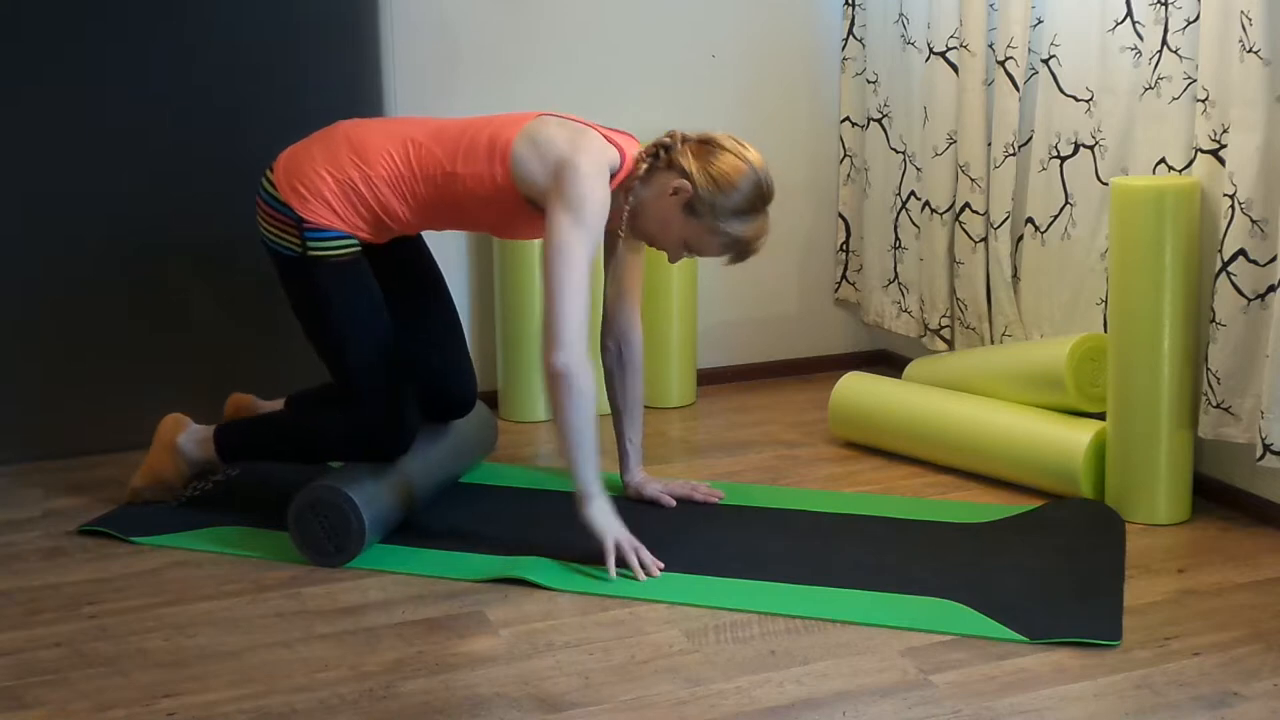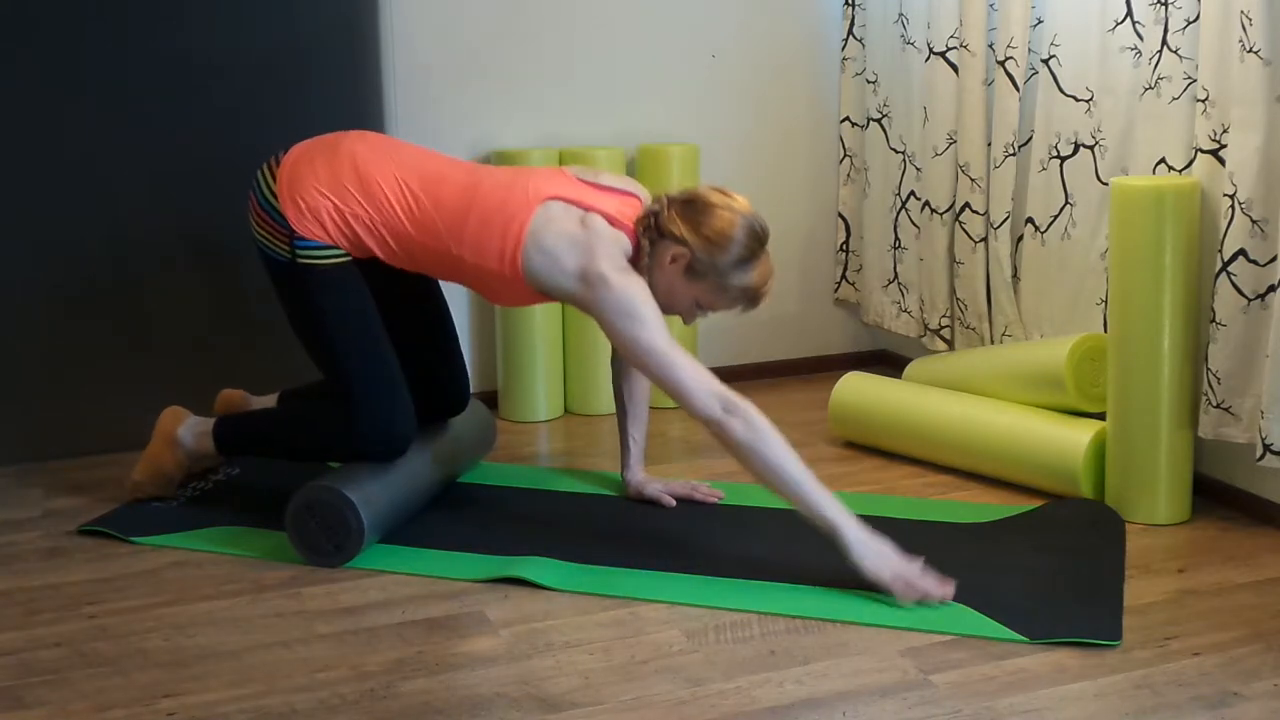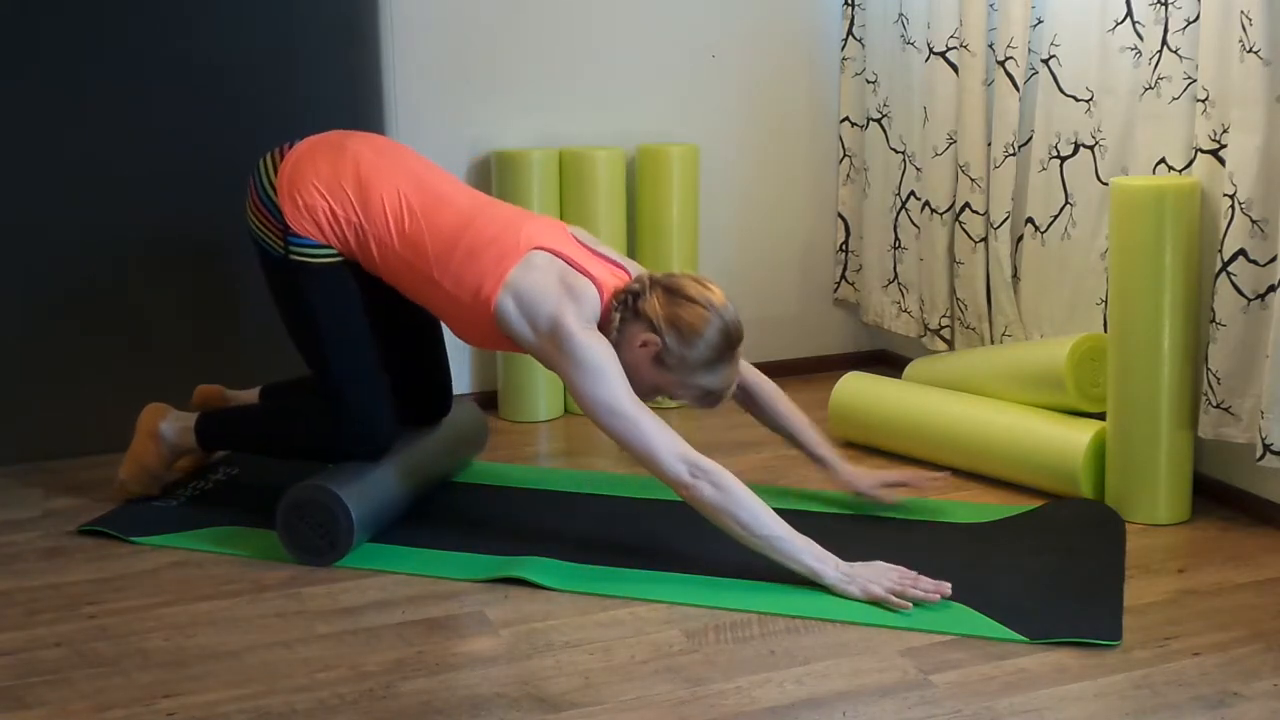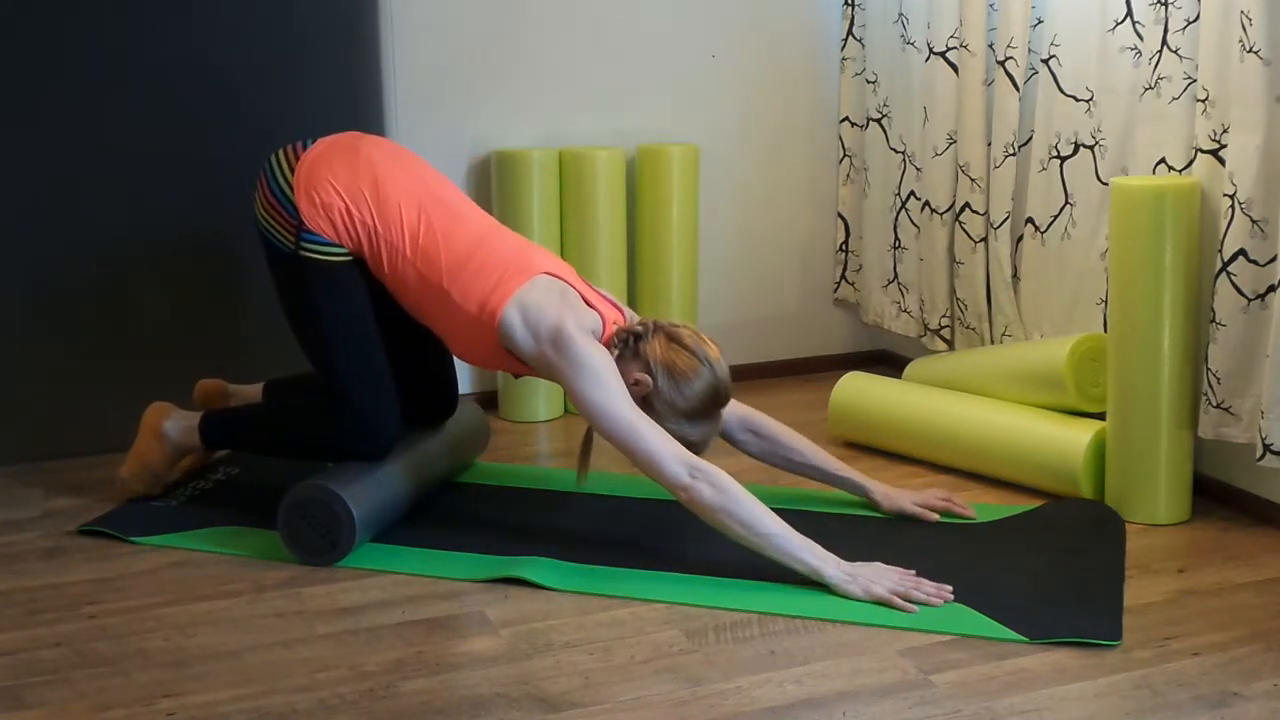
dt=0.7s
person 1, frame 1
left shoulder: (633, 182)
right shoulder: (588, 178)
left elbow: (620, 332)
right elbow: (566, 359)
left wrist: (633, 471)
right wrist: (594, 505)
left hip: (371, 204)
right hip: (315, 196)
left knee: (451, 399)
right knee: (387, 429)
left ankle: (264, 412)
right ankle: (195, 443)
person 1, frame 2
left shoulder: (634, 208)
right shoulder: (603, 268)
left elbow: (629, 350)
right elbow: (724, 411)
left wrist: (635, 471)
right wrist: (853, 535)
left hip: (354, 177)
right hip: (306, 208)
left knee: (440, 403)
right knee: (381, 432)
left ankle: (253, 409)
right ankle: (195, 439)
person 1, frame 3
left shoulder: (631, 290)
right shoulder: (571, 327)
left elbow: (736, 370)
right elbow: (690, 474)
left wrist: (837, 463)
right wrist: (837, 572)
left hip: (358, 175)
right hip: (303, 200)
left knee: (421, 406)
right knee: (360, 430)
left ankle: (236, 403)
right ankle: (183, 430)
person 1, frame 4
left shoulder: (620, 331)
right shoulder: (573, 345)
left elbow: (743, 421)
right elbow: (692, 481)
left wrist: (875, 489)
right wrist: (839, 575)
left hip: (361, 180)
right hip: (314, 197)
left knee: (428, 407)
right knee: (370, 430)
left ankle: (238, 398)
right ankle: (187, 426)
